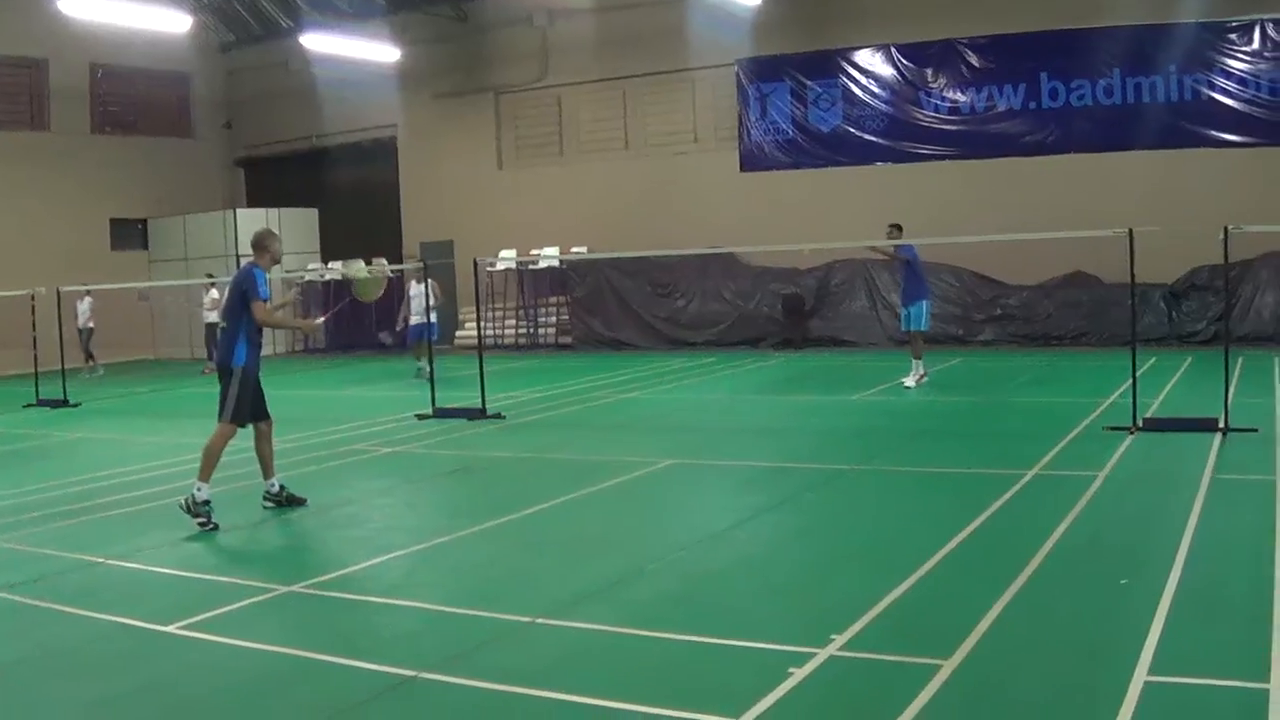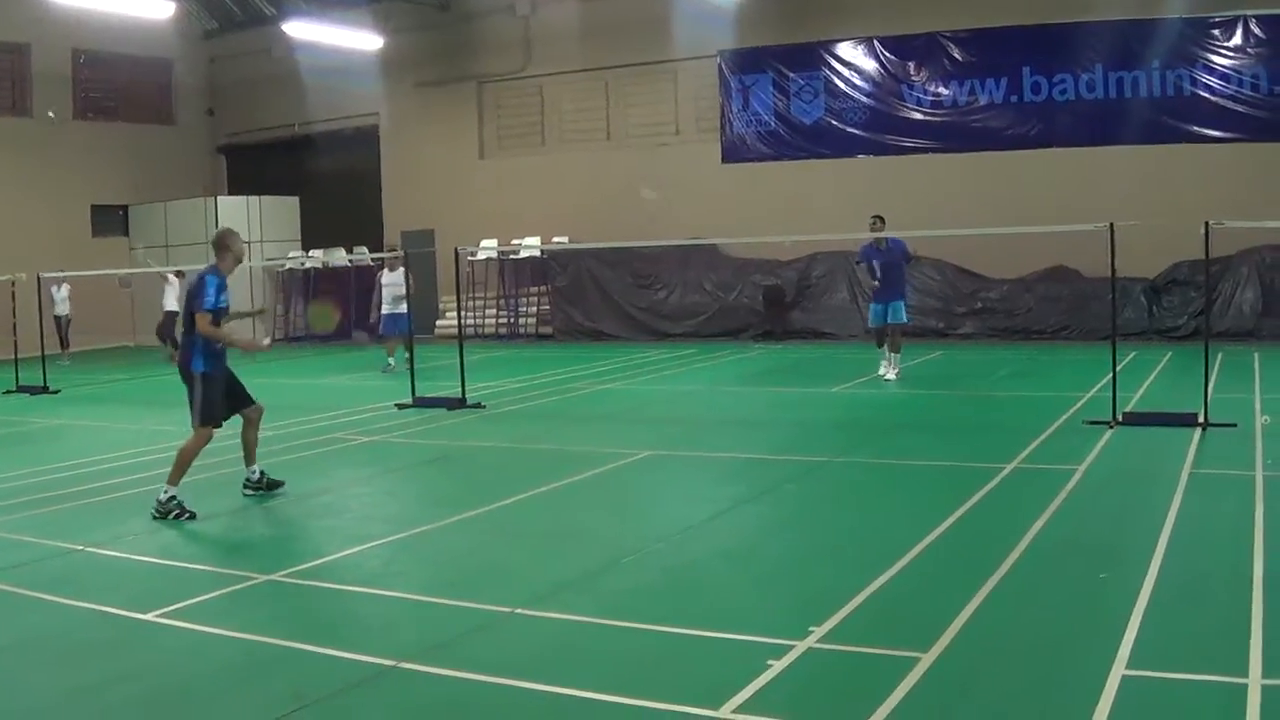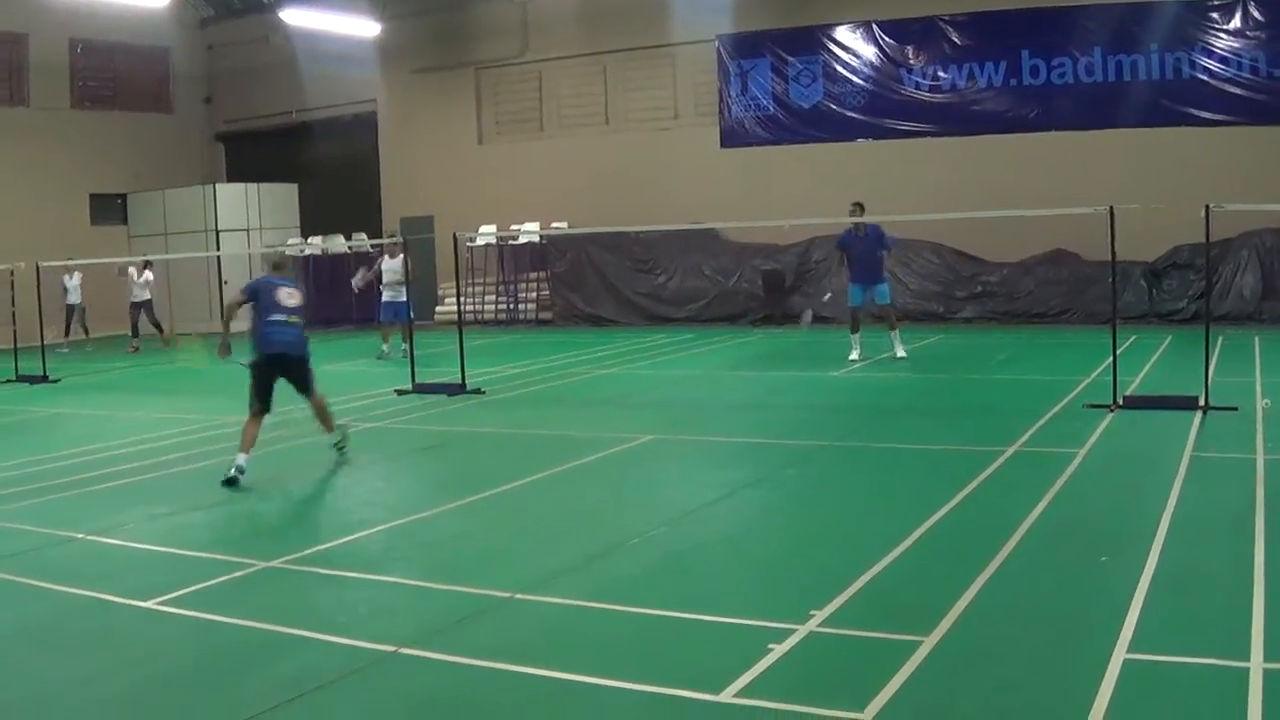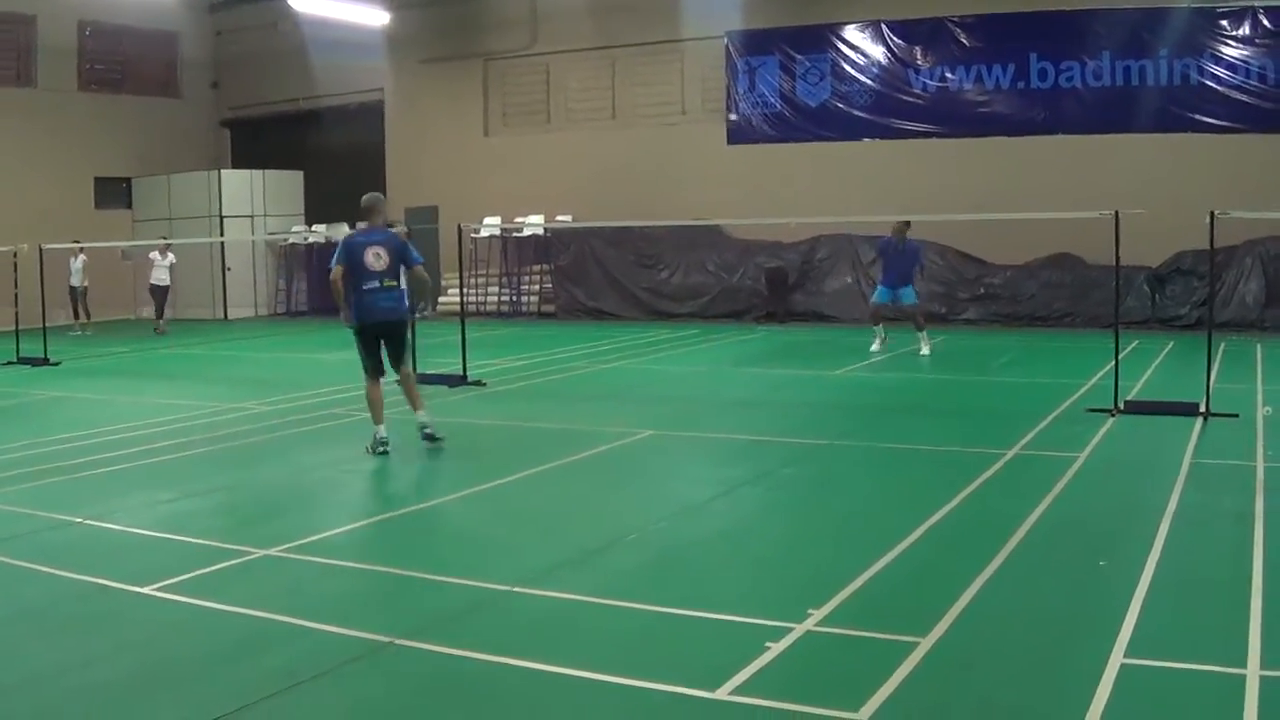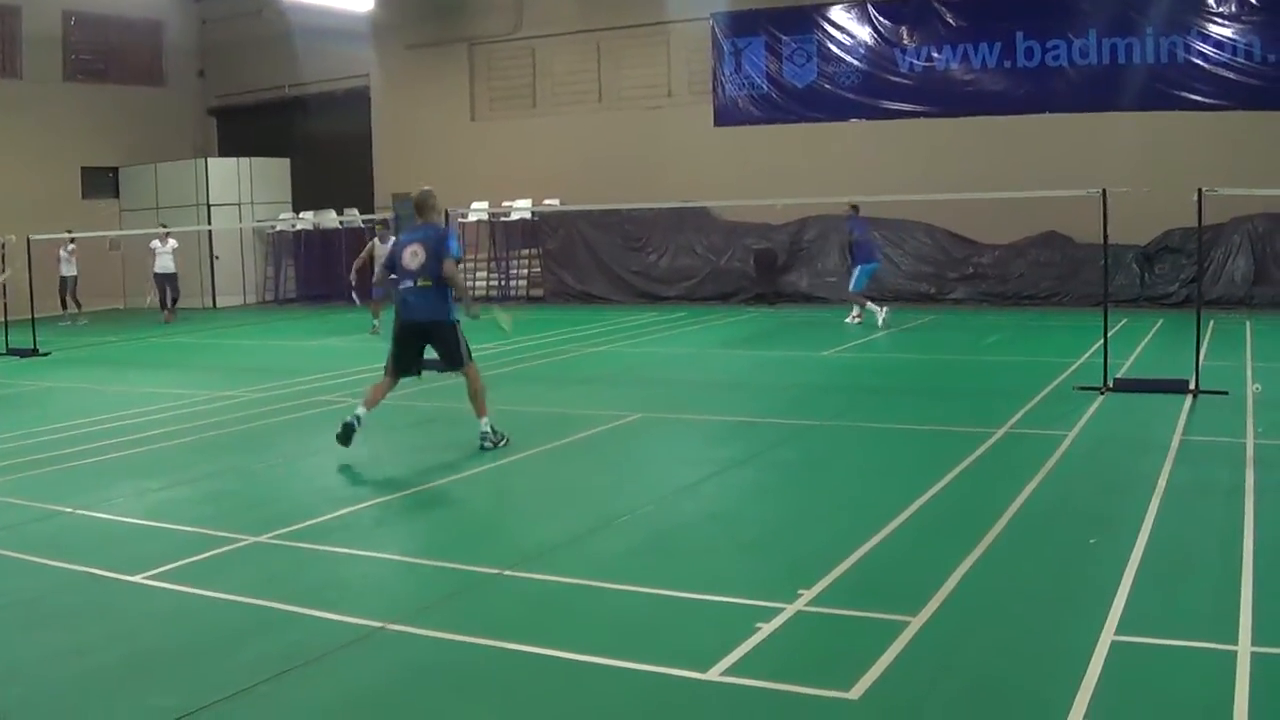
dt=0.7s
person 1, frame 1
left shoulder: (249, 274)
right shoulder: (254, 274)
right elbow: (261, 317)
left wrist: (282, 304)
right wrist: (300, 324)
left hip: (244, 361)
right hip: (238, 361)
left knee: (263, 424)
right knee: (227, 427)
left ankle: (272, 490)
right ankle: (198, 497)
person 1, frame 2
left shoulder: (217, 280)
right shoulder: (209, 281)
right elbow: (202, 328)
left wrist: (246, 314)
right wrist: (242, 342)
left hip: (215, 365)
right hip: (200, 366)
left knee: (253, 412)
right knee: (204, 433)
left ankle: (253, 477)
right ankle: (166, 498)
person 1, frame 3
left shoulder: (259, 284)
right shoulder: (299, 292)
left elbow: (233, 304)
left wrist: (225, 338)
left hip: (265, 351)
right hip: (296, 350)
left knee: (257, 414)
right knee: (312, 396)
left ankle: (239, 465)
right ankle: (336, 438)
person 1, frame 4
left shoulder: (349, 242)
right shoulder: (397, 240)
left elbow: (335, 278)
right elbow: (422, 278)
left wrist: (345, 309)
left hip: (365, 317)
right hip: (396, 314)
left knee: (372, 377)
right knee: (404, 369)
left ankle: (381, 436)
right ankle: (423, 423)
person 1, frame 5
left shoulder: (401, 241)
right shoulder: (443, 236)
left elbow: (378, 279)
right elbow: (450, 272)
right wrist: (468, 302)
left hip: (405, 319)
right hip: (438, 316)
left knee: (390, 378)
right knee: (468, 368)
left ankle: (357, 417)
right ankle: (486, 430)
